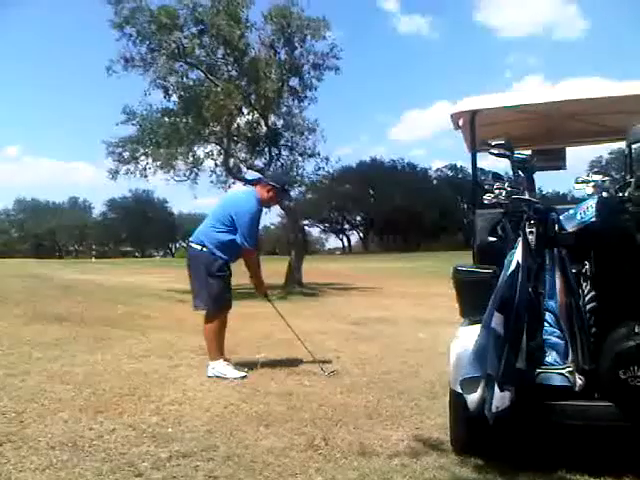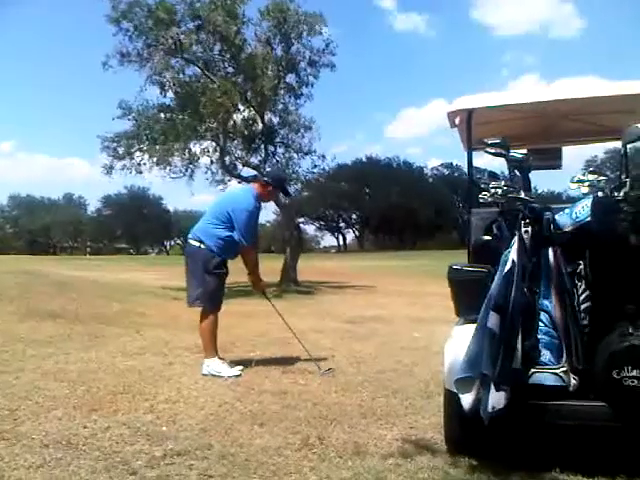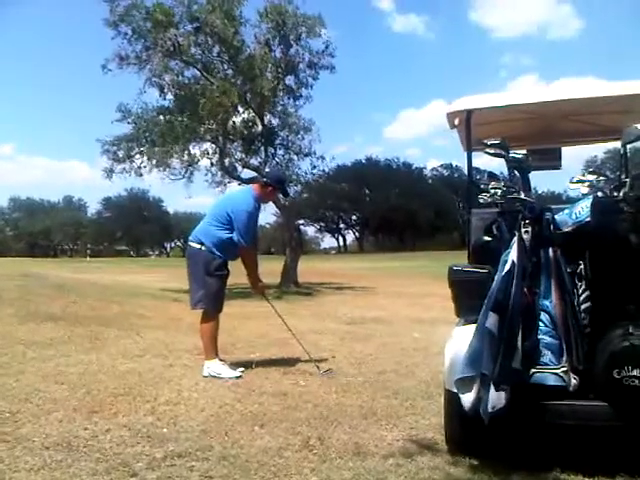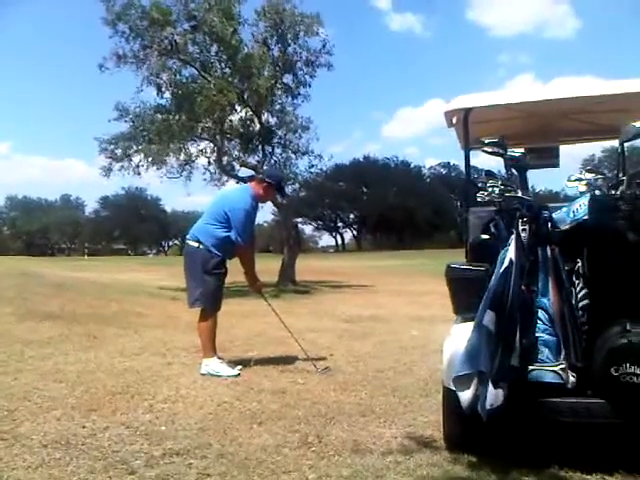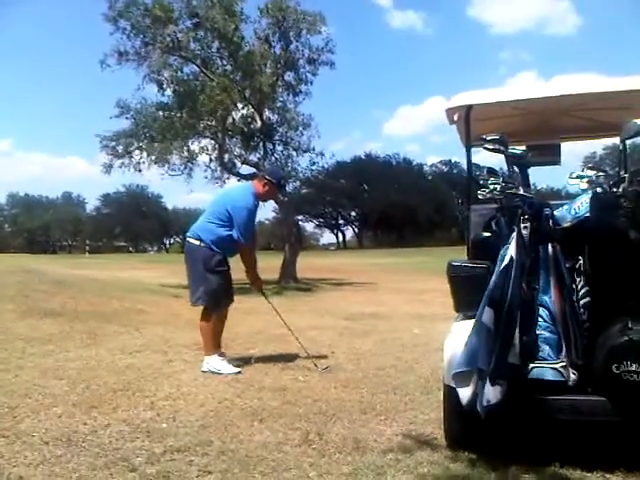
dt=0.5s
person 1, frame 1
left shoulder: (247, 196)
right shoulder: (249, 206)
left elbow: (250, 245)
right elbow: (249, 250)
left wrist: (256, 277)
right wrist: (258, 281)
left hip: (212, 254)
right hip: (207, 254)
left knee: (222, 309)
right knee: (214, 309)
left ankle: (219, 359)
right ankle: (216, 363)
person 1, frame 2
left shoulder: (247, 194)
right shoulder: (246, 203)
left elbow: (250, 242)
right elbow: (246, 246)
left wrist: (254, 274)
right wrist: (255, 277)
left hip: (209, 251)
right hip: (204, 250)
left knee: (213, 307)
right knee: (209, 307)
left ankle: (214, 358)
right ankle: (210, 361)
person 1, frame 3
left shoulder: (248, 197)
right shoulder: (245, 204)
left elbow: (250, 243)
right elbow: (245, 247)
left wrist: (254, 275)
right wrist: (254, 278)
left hip: (212, 253)
right hip: (205, 253)
left knee: (214, 309)
right knee: (210, 309)
left ankle: (214, 359)
right ankle: (211, 363)
person 1, frame 4
left shoulder: (246, 197)
right shoulder: (242, 202)
left elbow: (248, 241)
right elbow: (242, 245)
left wrist: (251, 273)
right wrist: (252, 277)
left hip: (210, 252)
right hip: (203, 251)
left knee: (212, 307)
right knee: (209, 307)
left ankle: (212, 357)
right ankle: (209, 361)
person 1, frame 5
left shoulder: (247, 194)
right shoulder: (244, 201)
left elbow: (249, 238)
right elbow: (243, 244)
left wrist: (252, 271)
right wrist: (254, 275)
left hip: (212, 250)
right hip: (203, 249)
left knee: (224, 301)
right knee: (211, 303)
left ankle: (216, 352)
right ankle: (210, 358)
